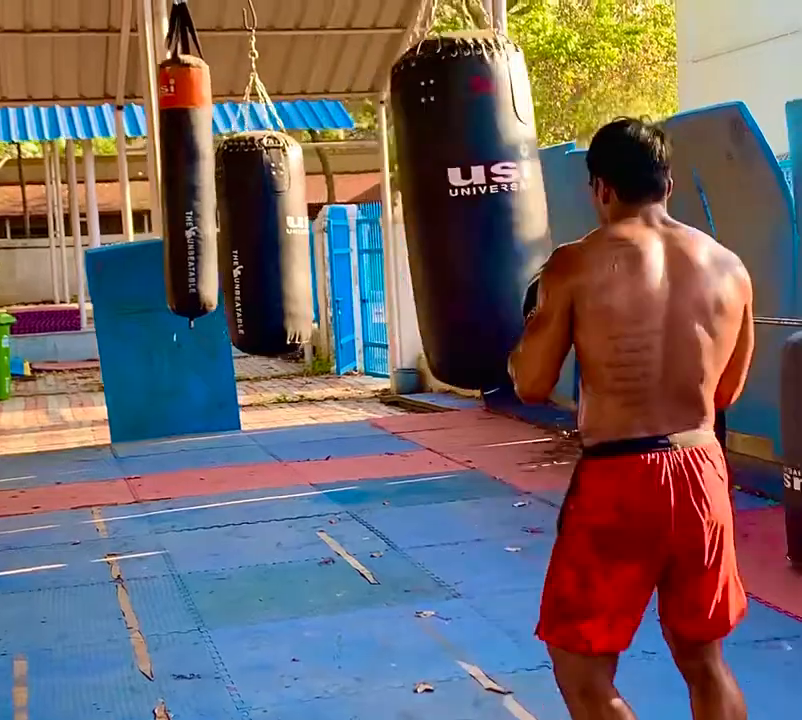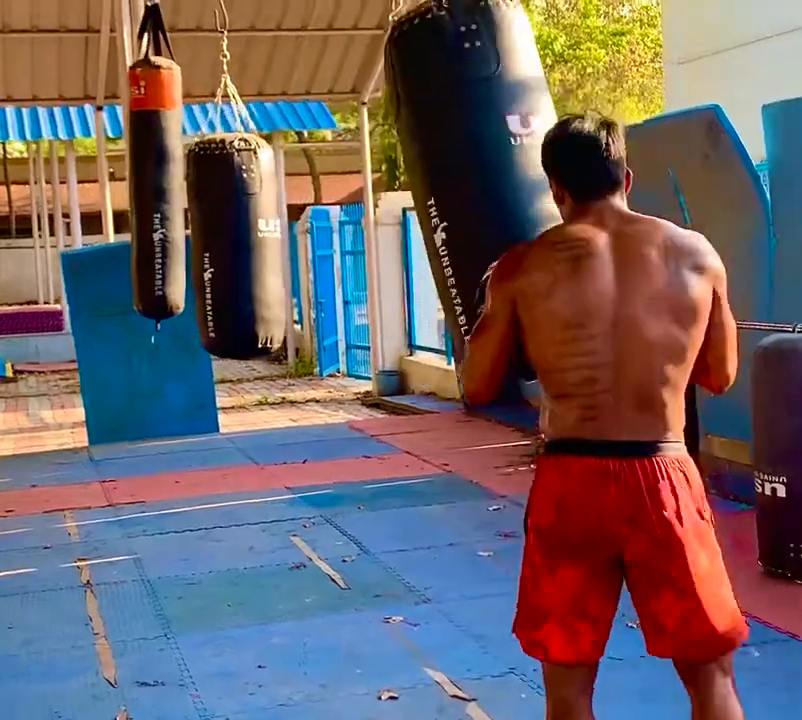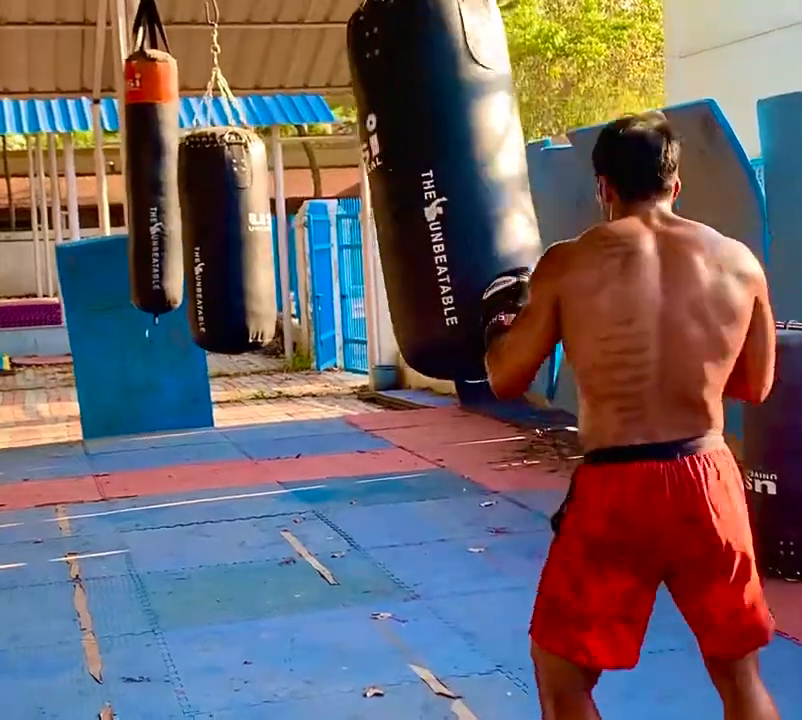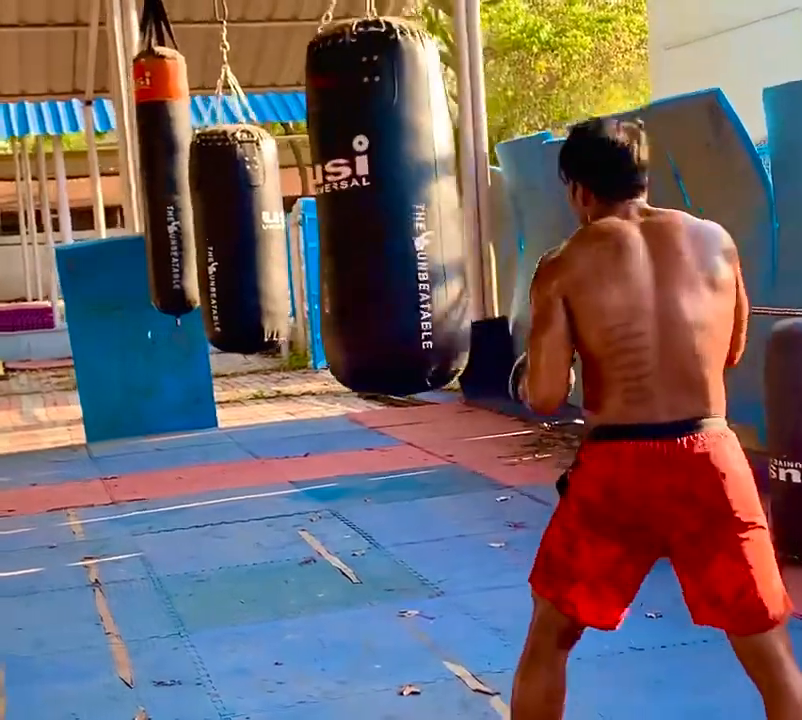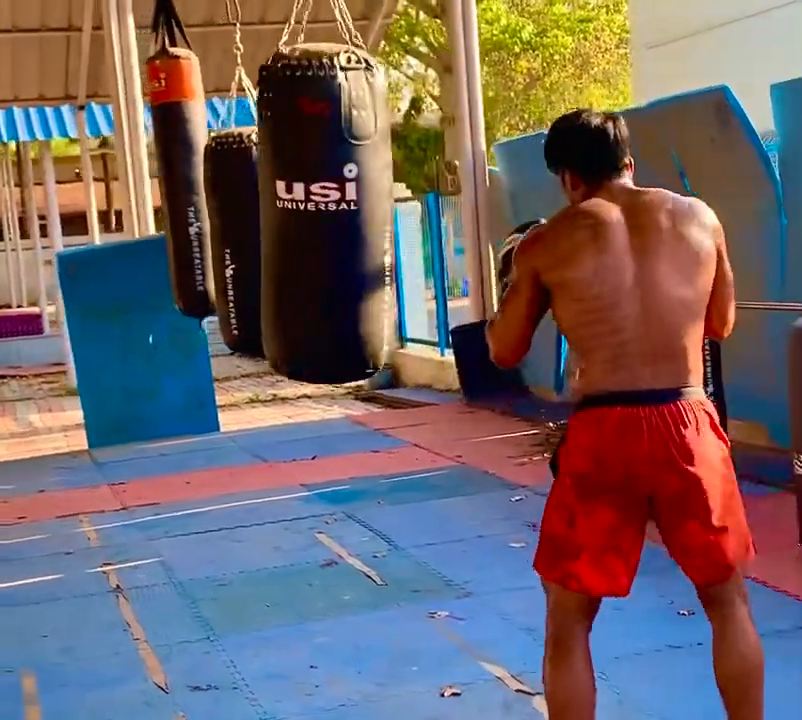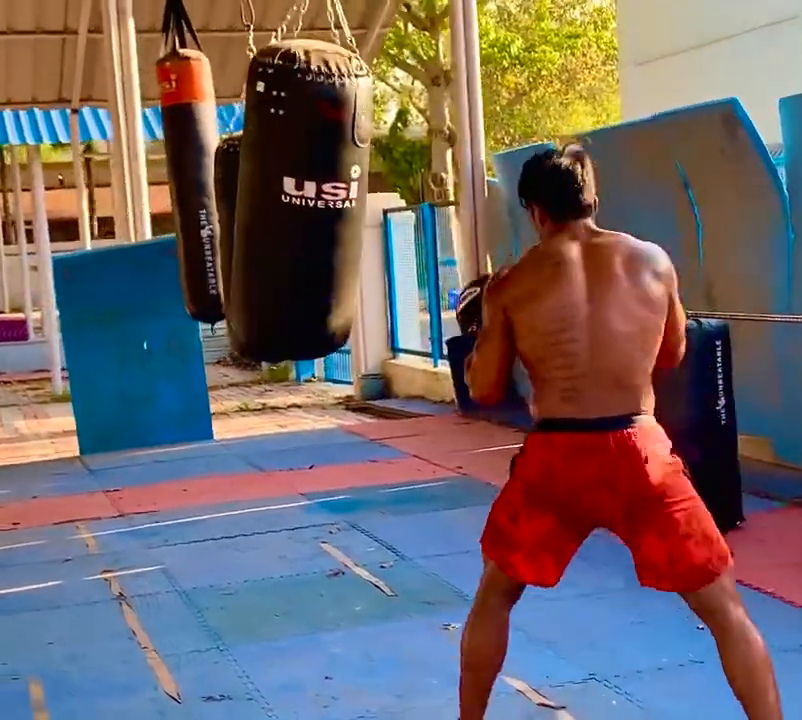
dt=0.4s
person 1, frame 1
left shoulder: (573, 266)
right shoulder: (728, 266)
left elbow: (531, 386)
right elbow: (727, 390)
left wrist: (536, 321)
left hip: (616, 481)
right hip: (699, 475)
right knee: (703, 659)
person 1, frame 2
left shoulder: (521, 270)
right shoulder: (695, 254)
left elbow: (477, 389)
right elbow: (720, 375)
left wrist: (489, 316)
left hip: (572, 486)
right hip: (662, 480)
right knee: (709, 669)
person 1, frame 3
left shoulder: (565, 266)
right shoulder: (740, 262)
left elbow: (507, 379)
right elbow: (756, 386)
left wrist: (498, 325)
left hip: (613, 489)
right hip: (705, 483)
person 1, frame 4
left shoulder: (563, 268)
right shoulder: (714, 239)
left elbow: (545, 397)
left wrist: (527, 371)
left hip: (617, 468)
right hip: (711, 460)
left knee: (548, 640)
person 1, frame 5
left shoulder: (545, 244)
right shoulder: (698, 217)
left elbow: (504, 353)
right elbow: (720, 325)
left wrist: (517, 276)
left hip: (603, 437)
right hip: (688, 428)
left knee: (568, 624)
right knee: (728, 604)
person 1, frame 6
left shoulder: (513, 283)
right shoulder: (654, 260)
left elbow: (484, 391)
right elbow: (672, 357)
left wrist: (479, 331)
left hip: (557, 457)
right hip: (639, 452)
left knee: (494, 596)
right knee: (724, 610)
